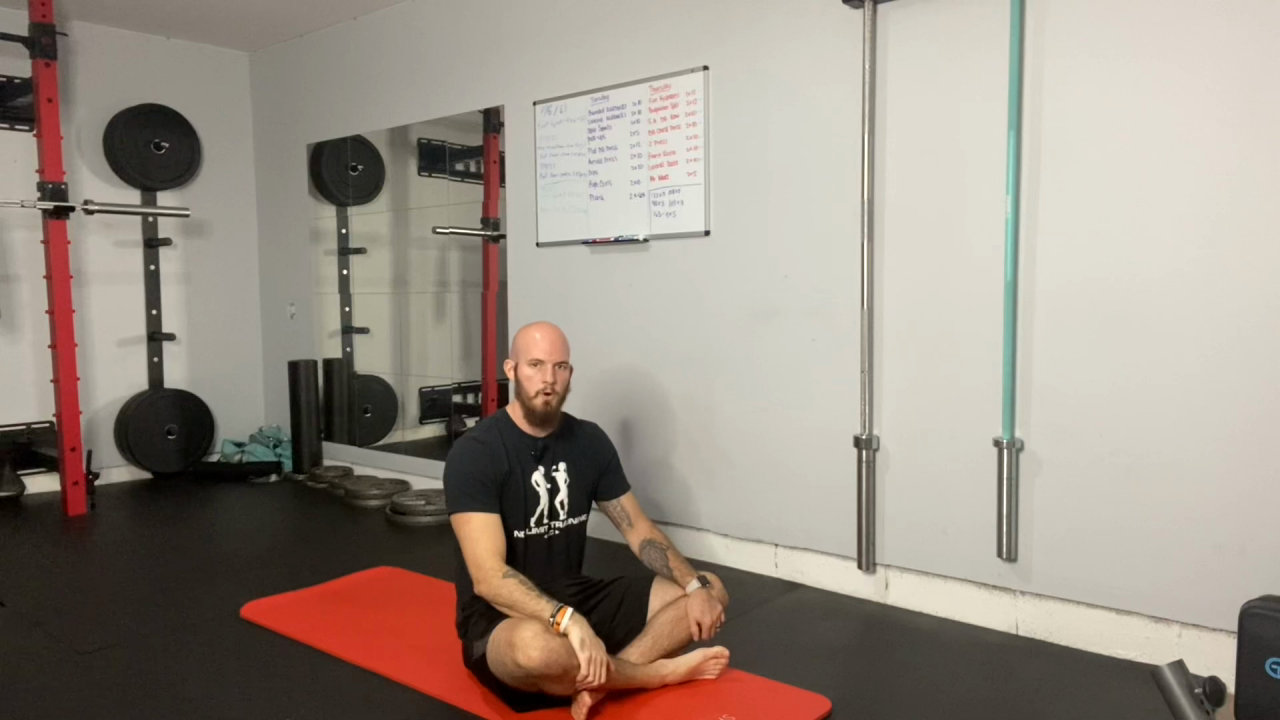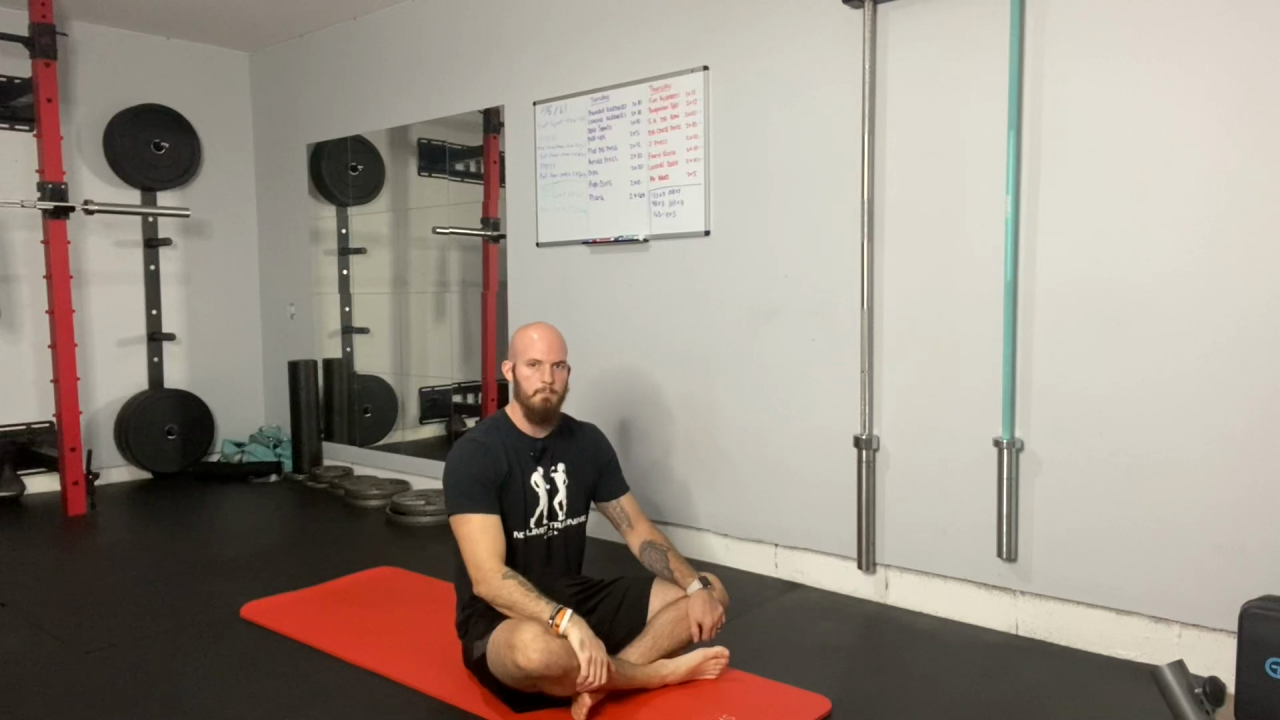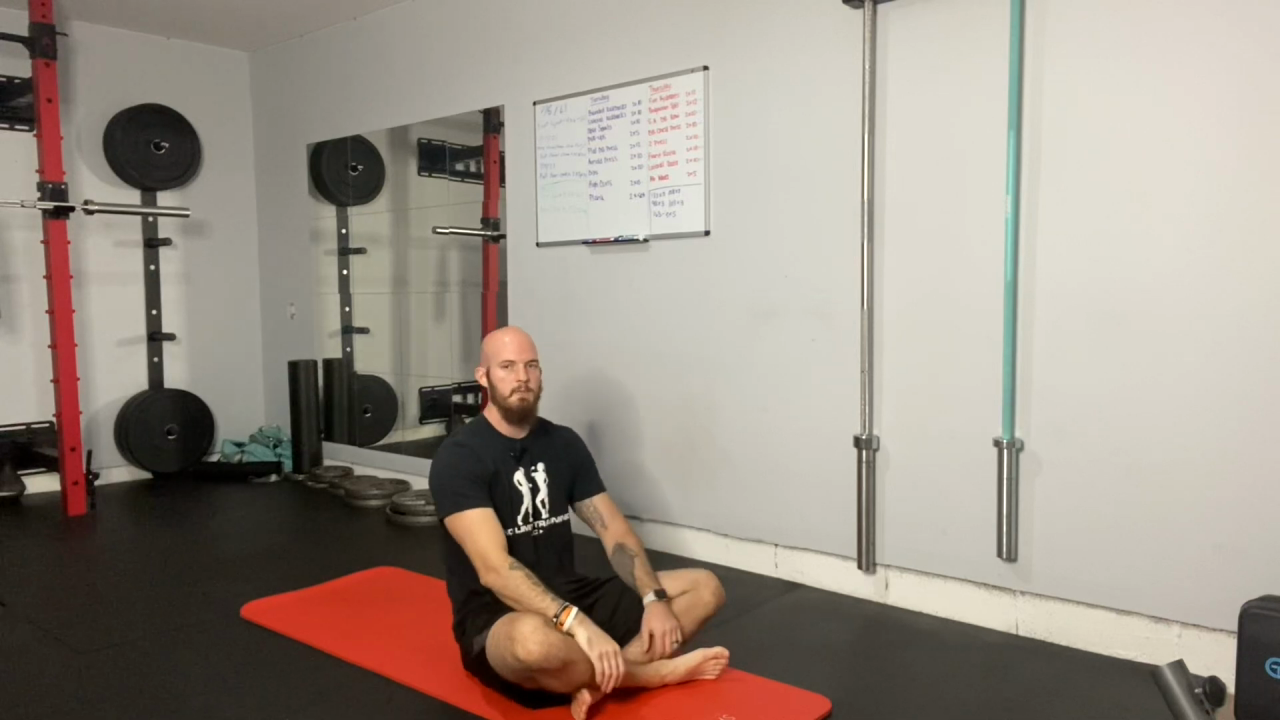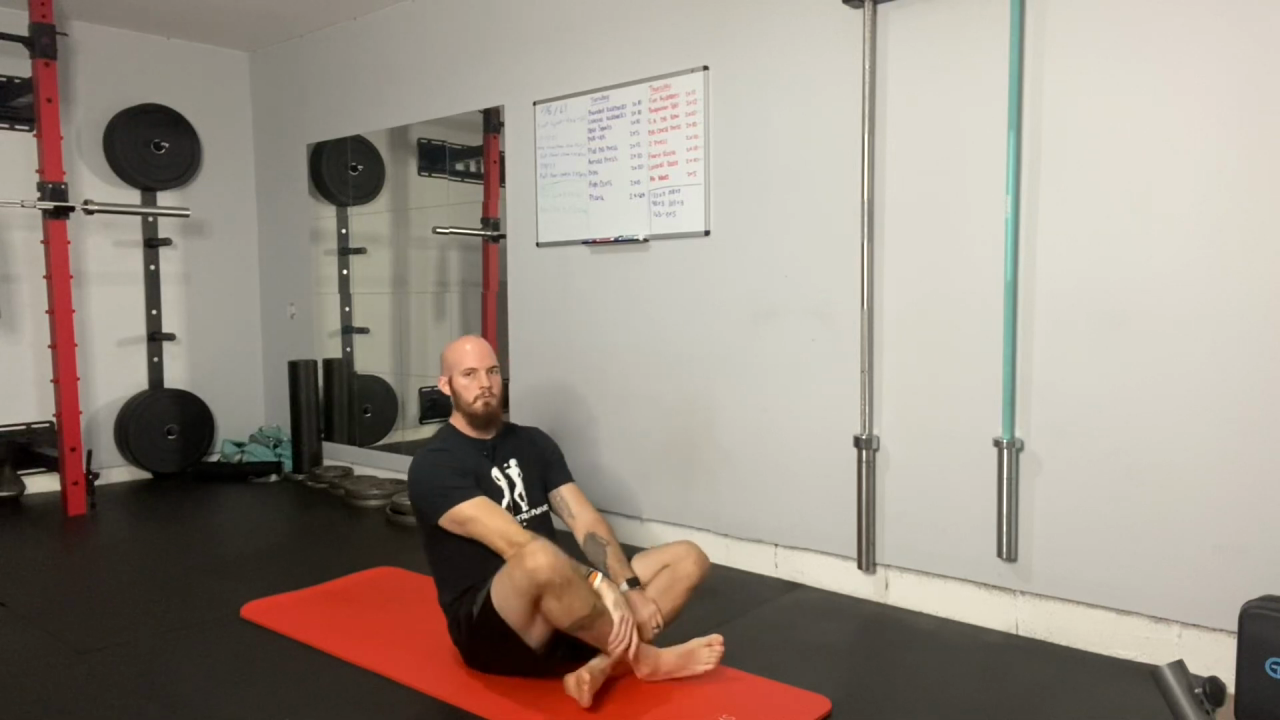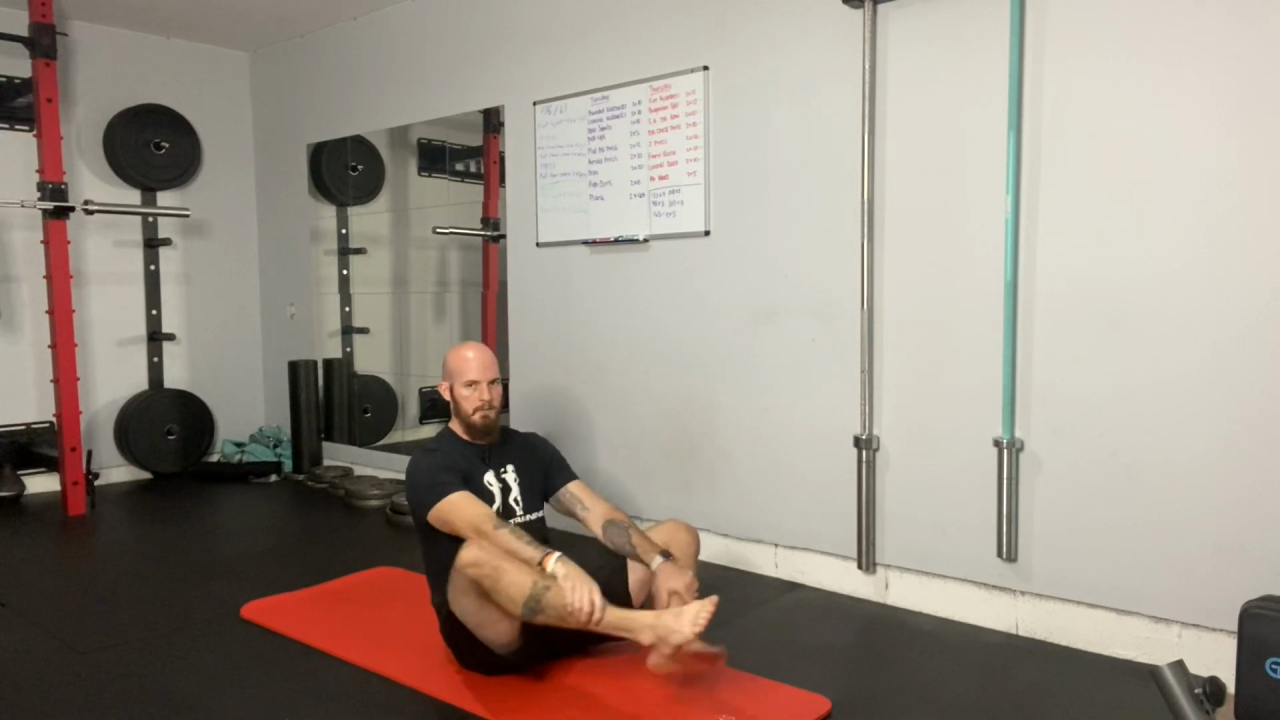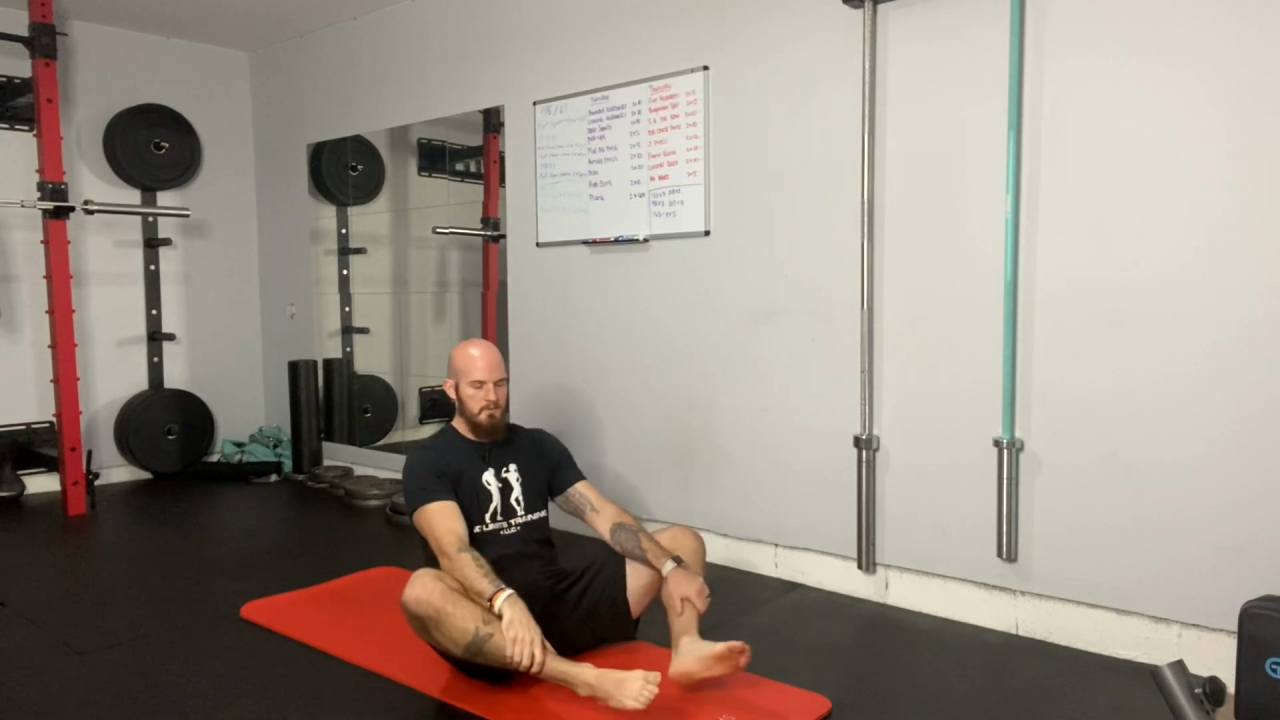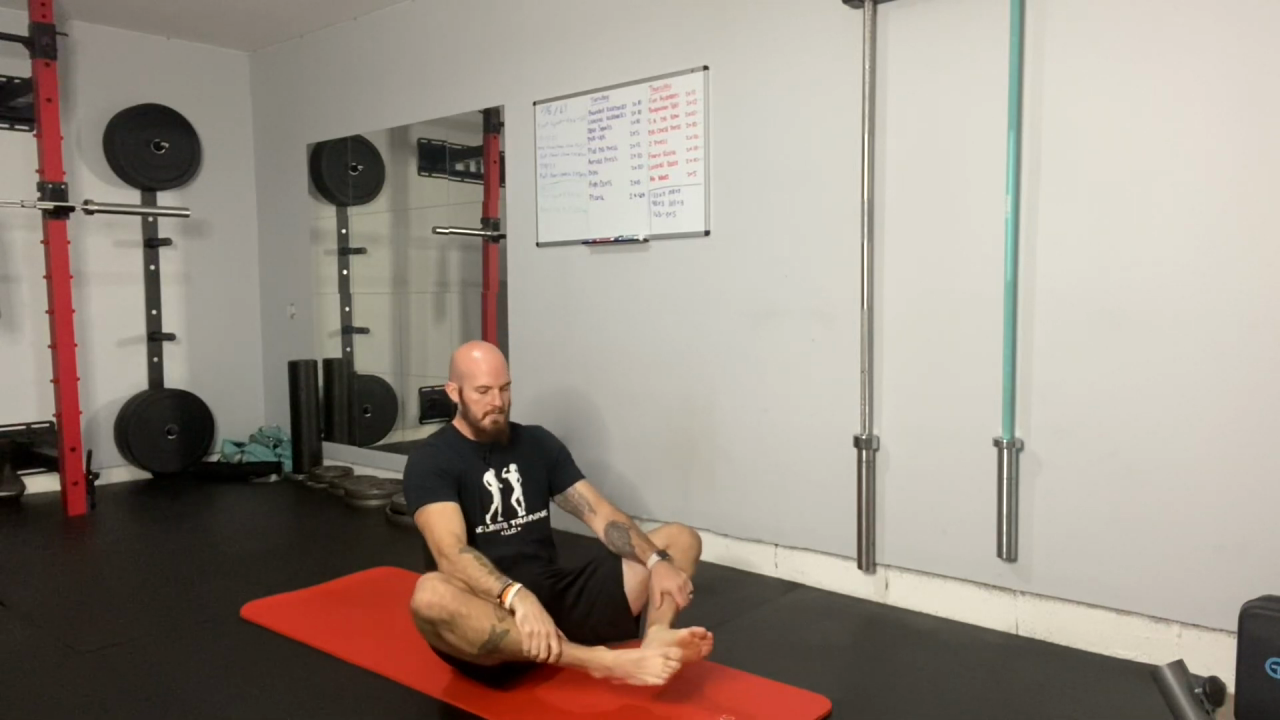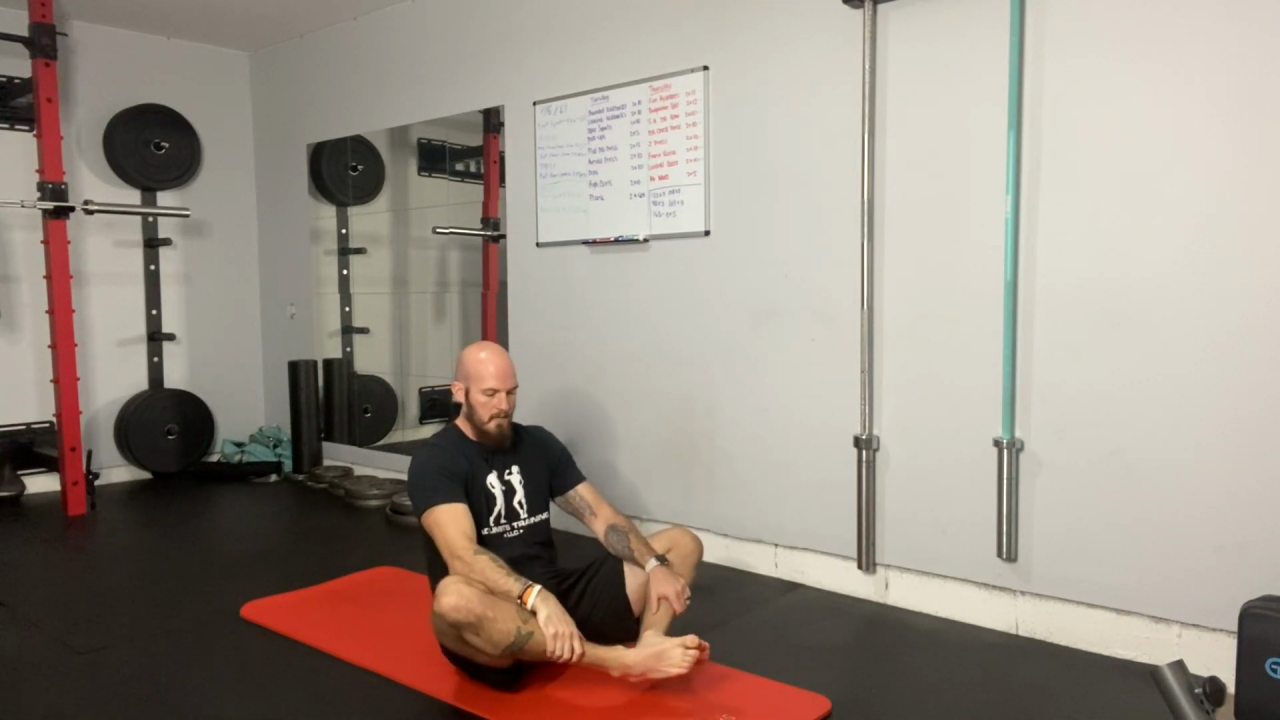
dt=0.5s
person 1, frame 1
left shoulder: (589, 441)
right shoulder: (475, 453)
left elbow: (637, 528)
right elbow: (489, 577)
left wrist: (694, 585)
right wrist: (569, 621)
left hip: (576, 596)
right hip: (502, 617)
left knee: (711, 591)
right knee: (535, 647)
left ankle: (599, 679)
right ankle: (659, 672)
person 1, frame 2
left shoulder: (587, 441)
right shoulder: (475, 454)
left elbow: (637, 529)
right elbow: (487, 578)
left wrist: (695, 586)
right wrist: (566, 623)
left hip: (574, 596)
right hip: (501, 618)
left knee: (711, 593)
right knee: (535, 650)
left ankle: (600, 680)
right ankle: (658, 671)
person 1, frame 3
left shoulder: (564, 443)
right shoulder: (459, 457)
left elbow: (613, 530)
right elbow: (494, 569)
left wrist: (654, 599)
right wrist: (576, 624)
left hip: (567, 594)
right hip: (494, 619)
left knee: (704, 588)
right knee: (535, 642)
left ankle: (600, 679)
right ankle: (654, 671)
person 1, frame 4
left shoulder: (533, 442)
right shoulder: (434, 465)
left elbow: (584, 521)
right elbow: (512, 543)
left wrist: (631, 588)
right wrist: (599, 585)
left hip: (560, 601)
right hip: (488, 624)
left knee: (688, 558)
right knee: (541, 559)
left ankle: (599, 665)
right ankle: (641, 658)
person 1, frame 5
left shoulder: (532, 448)
right shoulder: (431, 465)
left elbow: (597, 514)
right elbow: (486, 529)
left wrist: (661, 562)
right wrist: (559, 565)
left hip: (544, 603)
right hip: (493, 629)
left knee: (677, 535)
right knee: (477, 556)
left ankle: (668, 644)
right ankle: (650, 626)
person 1, frame 6
left shoulder: (537, 445)
right shoulder: (429, 462)
left elbow: (604, 516)
right elbow: (453, 550)
left wrist: (671, 567)
right wrist: (507, 603)
left hip: (558, 597)
right hip: (487, 617)
left knee: (682, 541)
right knee: (421, 591)
left ankle: (686, 650)
right ankle: (584, 677)
person 1, frame 7
left shoulder: (537, 442)
right shoulder: (431, 460)
left elbow: (601, 515)
right elbow: (452, 554)
left wrist: (658, 561)
right wrist: (517, 597)
left hip: (557, 594)
right hip: (490, 614)
left knee: (681, 538)
right knee: (430, 596)
left ankle: (656, 641)
right ankle: (599, 661)
person 1, frame 8
left shoulder: (539, 443)
right shoulder: (435, 461)
left elbow: (601, 517)
right elbow: (462, 555)
left wrist: (656, 566)
right wrist: (537, 597)
left hip: (558, 592)
right hip: (492, 616)
left knee: (681, 543)
right knee: (454, 598)
left ankle: (650, 642)
right ankle: (618, 659)
